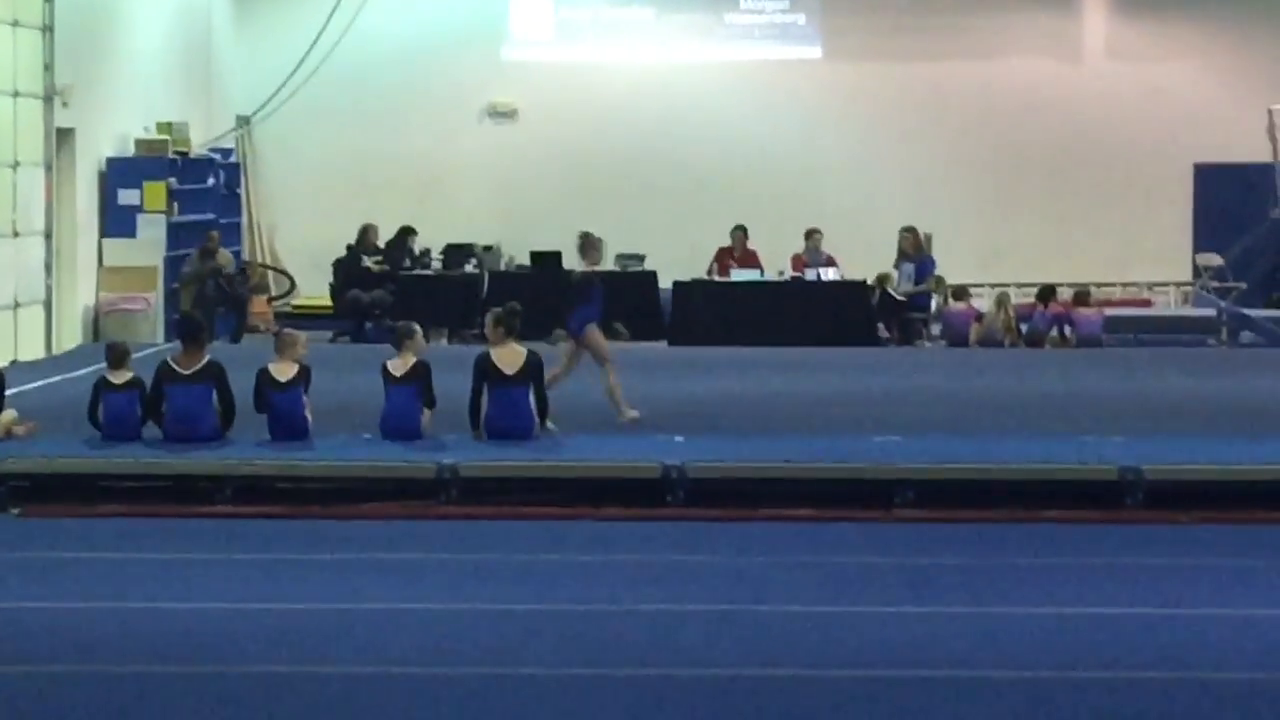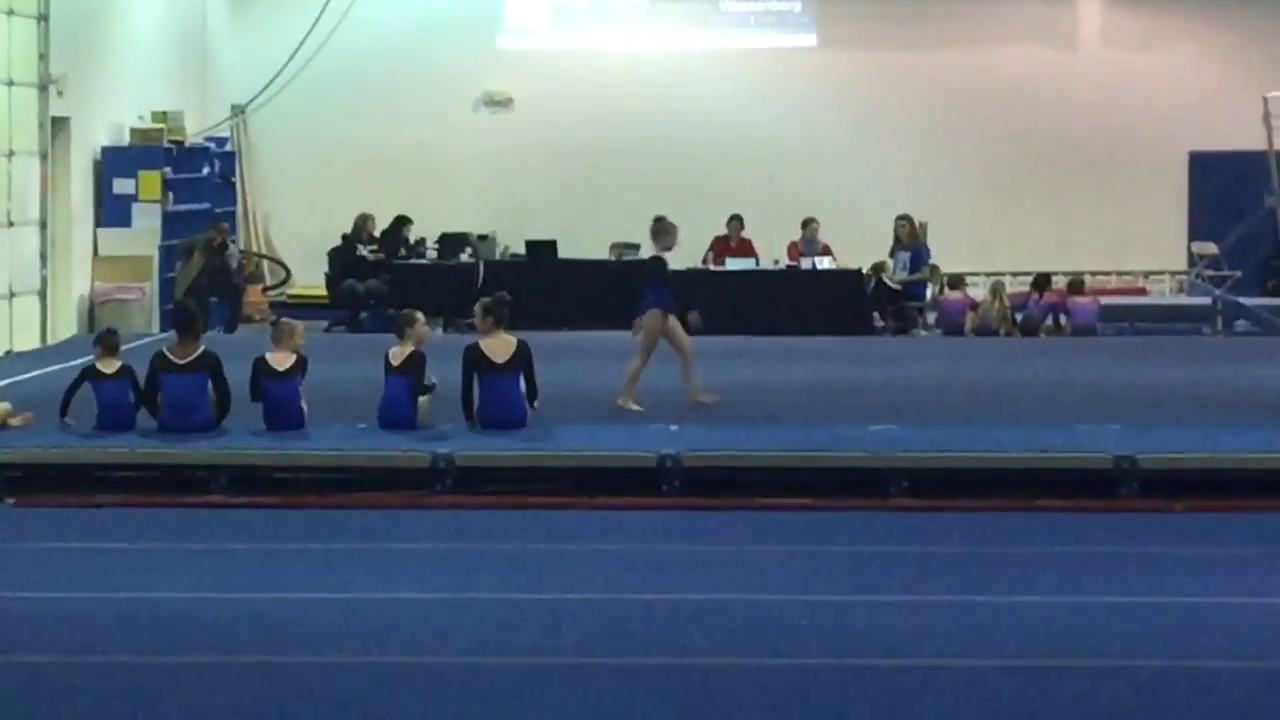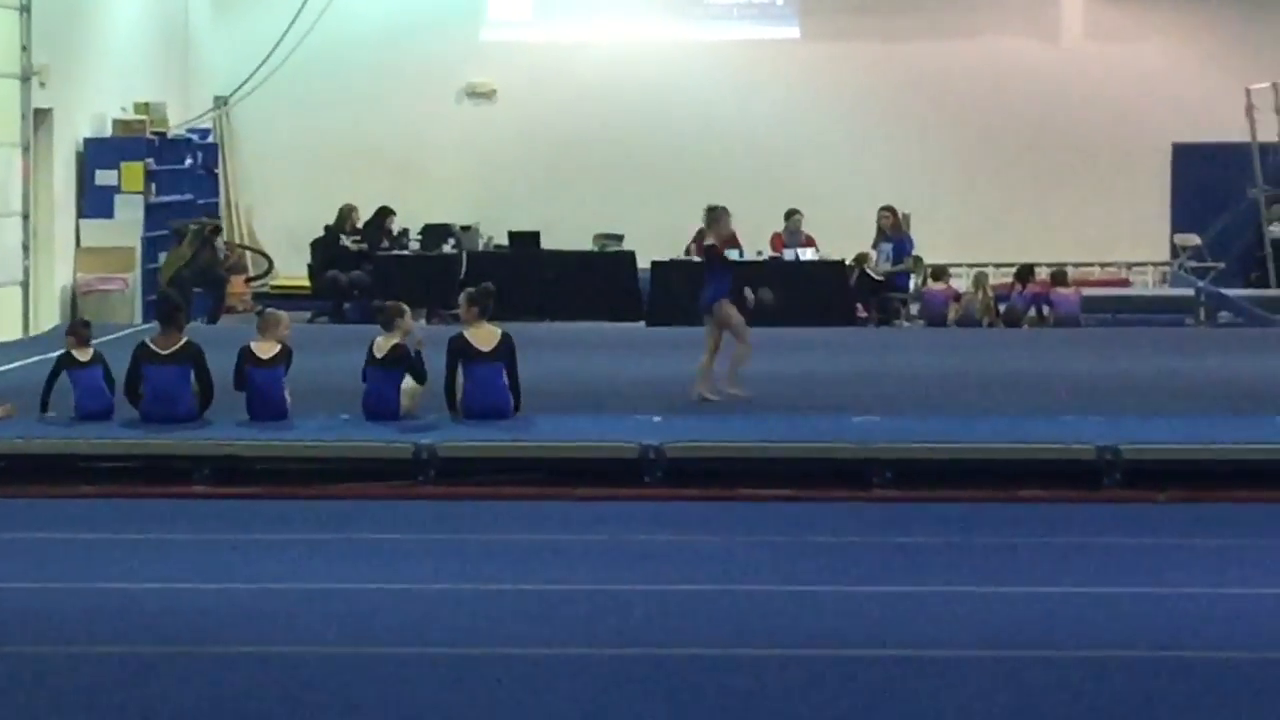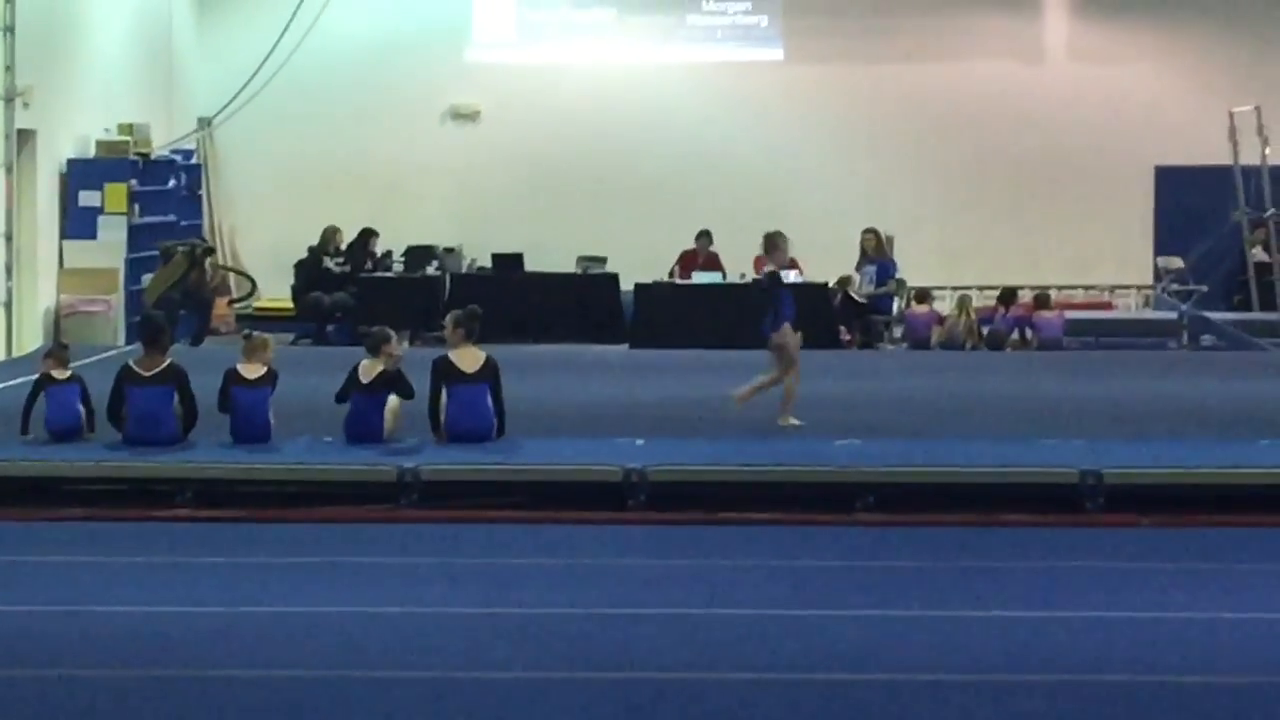
dt=0.3s
person 1, frame 1
left shoulder: (585, 276)
right shoulder: (588, 277)
left elbow: (596, 305)
right elbow: (575, 305)
right wrist: (564, 330)
left hip: (586, 326)
right hip: (586, 327)
left knee: (564, 369)
right knee: (609, 366)
right ankle: (623, 410)
person 1, frame 2
left shoulder: (659, 262)
right shoulder: (655, 262)
right elbow: (669, 288)
left wrist: (640, 318)
right wrist: (690, 311)
left hip: (664, 312)
right hip: (654, 312)
left knee: (687, 352)
right knee: (643, 357)
left ankle: (696, 394)
right ankle: (625, 398)
person 1, frame 3
left shoulder: (712, 249)
right shoulder: (712, 249)
left elbow: (728, 271)
right elbow: (730, 269)
right wrist: (745, 290)
left hip: (716, 300)
right hip: (719, 301)
left knee: (712, 348)
right knee: (745, 341)
left ankle: (703, 387)
right ankle: (731, 383)
person 1, frame 4
left shoulder: (772, 276)
right shoulder: (773, 277)
left elbow: (784, 303)
right elbow: (774, 305)
left wrist: (793, 331)
right wrist: (778, 331)
left hip: (780, 328)
right hip: (779, 328)
left knee: (780, 374)
right knee: (792, 371)
left ankle: (745, 393)
right ankle: (785, 416)
